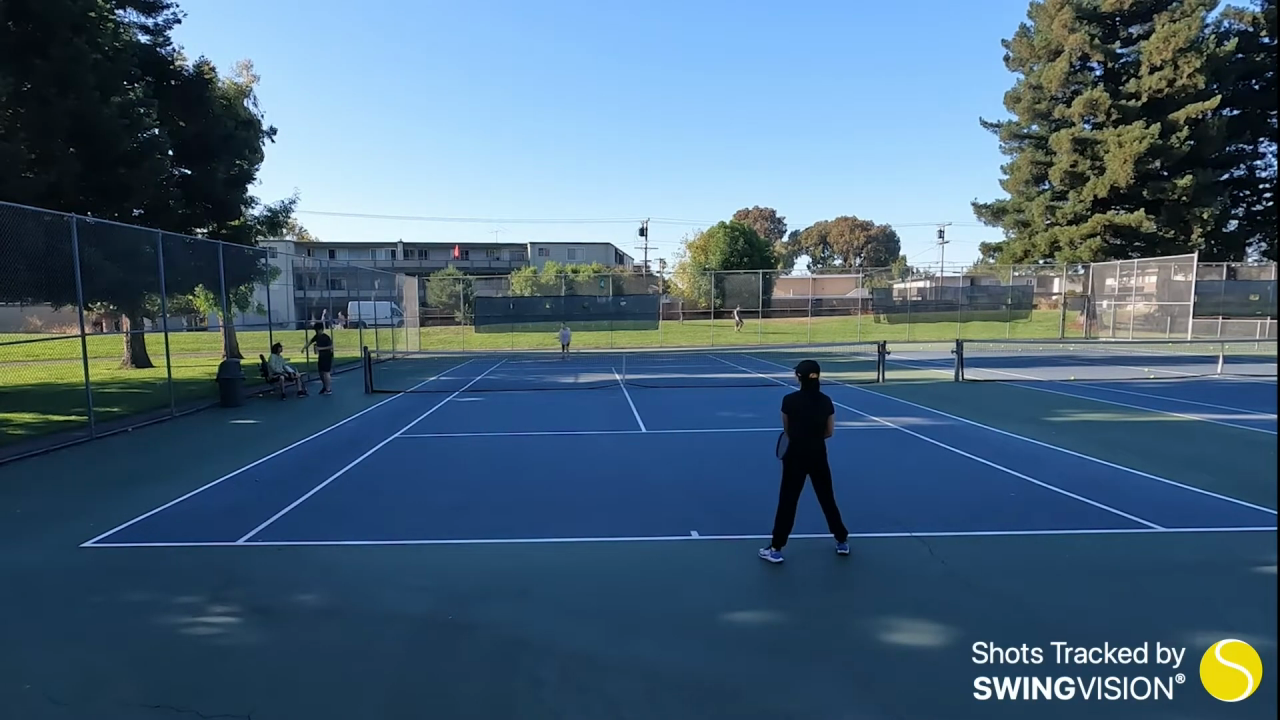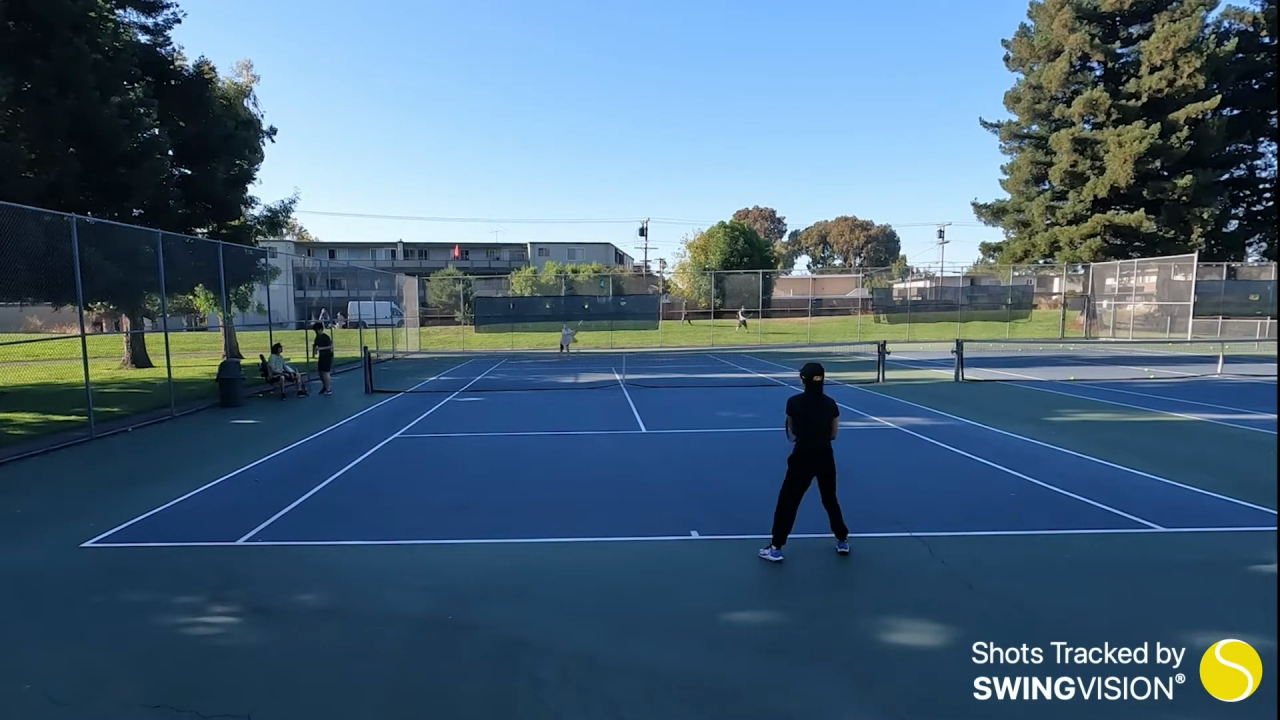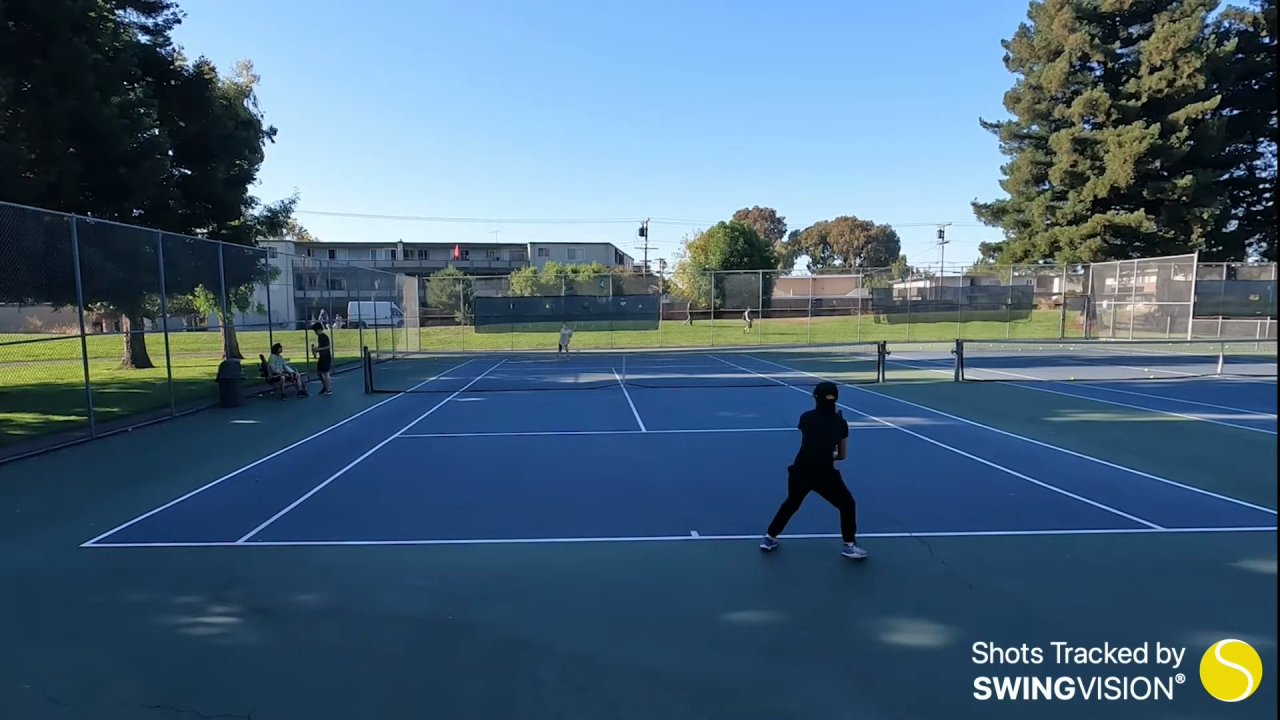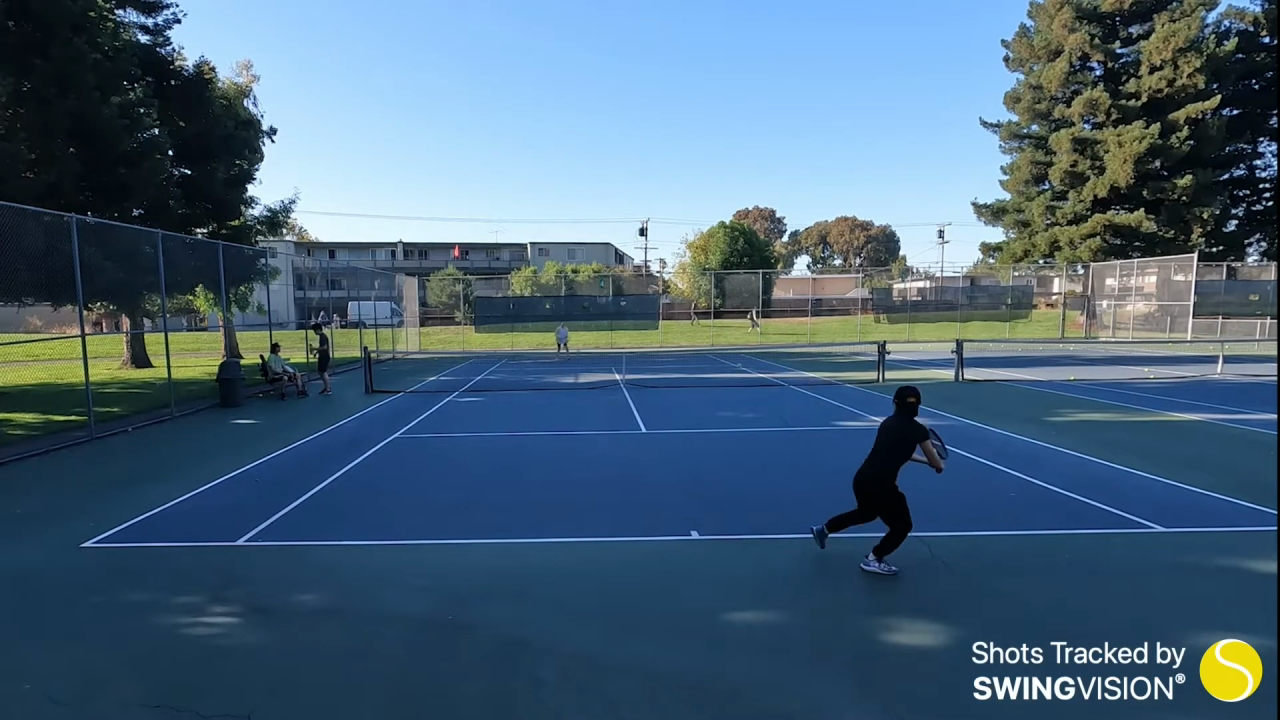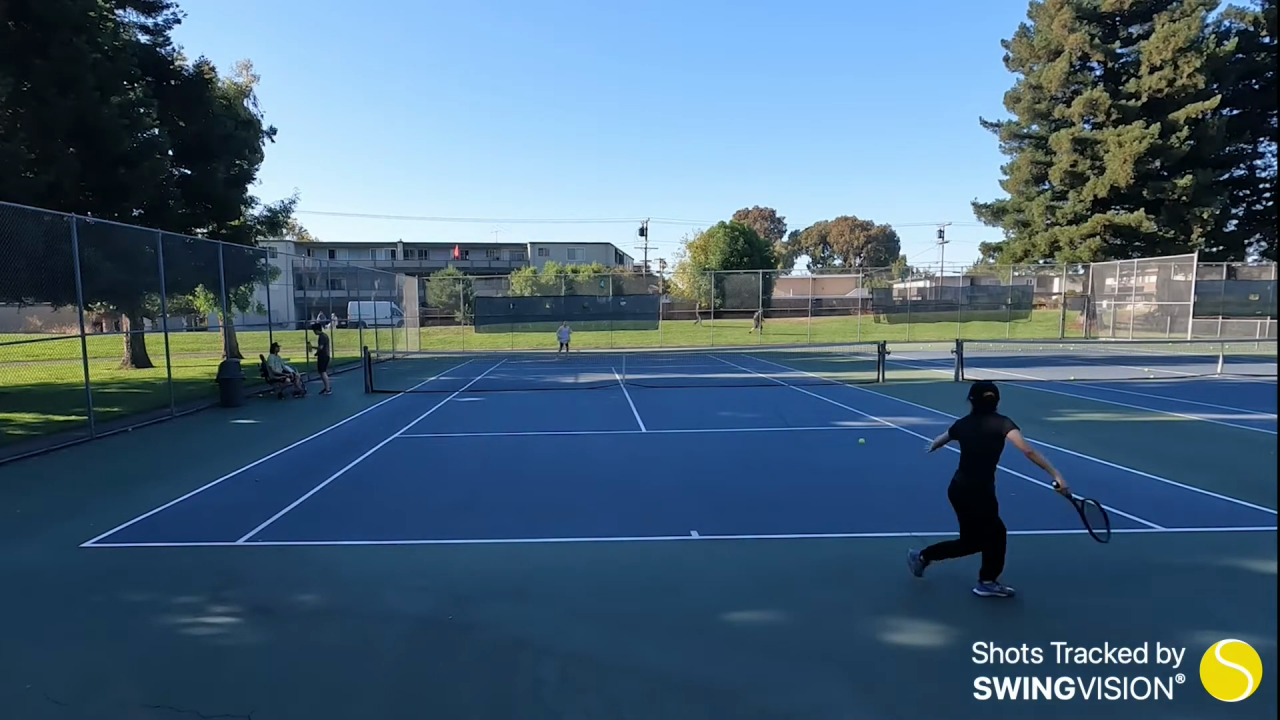
dt=0.3s
person 1, frame 1
left shoulder: (789, 400)
right shoulder: (826, 401)
left elbow: (787, 431)
right elbow: (829, 432)
left hip: (796, 455)
right hip: (818, 455)
left knee: (787, 501)
right knee: (827, 499)
left ankle: (776, 549)
right ankle: (842, 541)
person 1, frame 2
left shoulder: (794, 402)
right shoulder: (830, 404)
right elbow: (833, 435)
left hip: (802, 458)
right hip: (825, 457)
left knee: (787, 501)
right knee: (830, 500)
left ankle: (775, 548)
right ankle: (842, 541)
person 1, frame 3
left shoulder: (806, 418)
right shoulder: (840, 423)
right elbow: (842, 455)
left hip: (800, 470)
right hip: (824, 472)
left knee: (791, 504)
right knee: (847, 504)
left ankle: (770, 538)
right ankle: (850, 545)
person 1, frame 4
left shoulder: (887, 424)
right shoulder: (918, 430)
right elbow: (936, 464)
left wrist: (922, 459)
right wrist: (937, 465)
left hip: (863, 478)
right hip: (881, 484)
left knee: (867, 513)
right knee: (902, 525)
left ankle: (824, 529)
right ankle: (873, 559)
person 1, frame 5
left shoulder: (962, 424)
right shoulder: (1002, 423)
left elbow: (940, 440)
right elbow: (1028, 450)
left wrist: (932, 447)
right wrist: (1056, 475)
left hip: (960, 487)
right hip: (977, 491)
left knee: (996, 533)
right knee: (972, 543)
left ankle: (987, 581)
right ankle: (924, 556)
